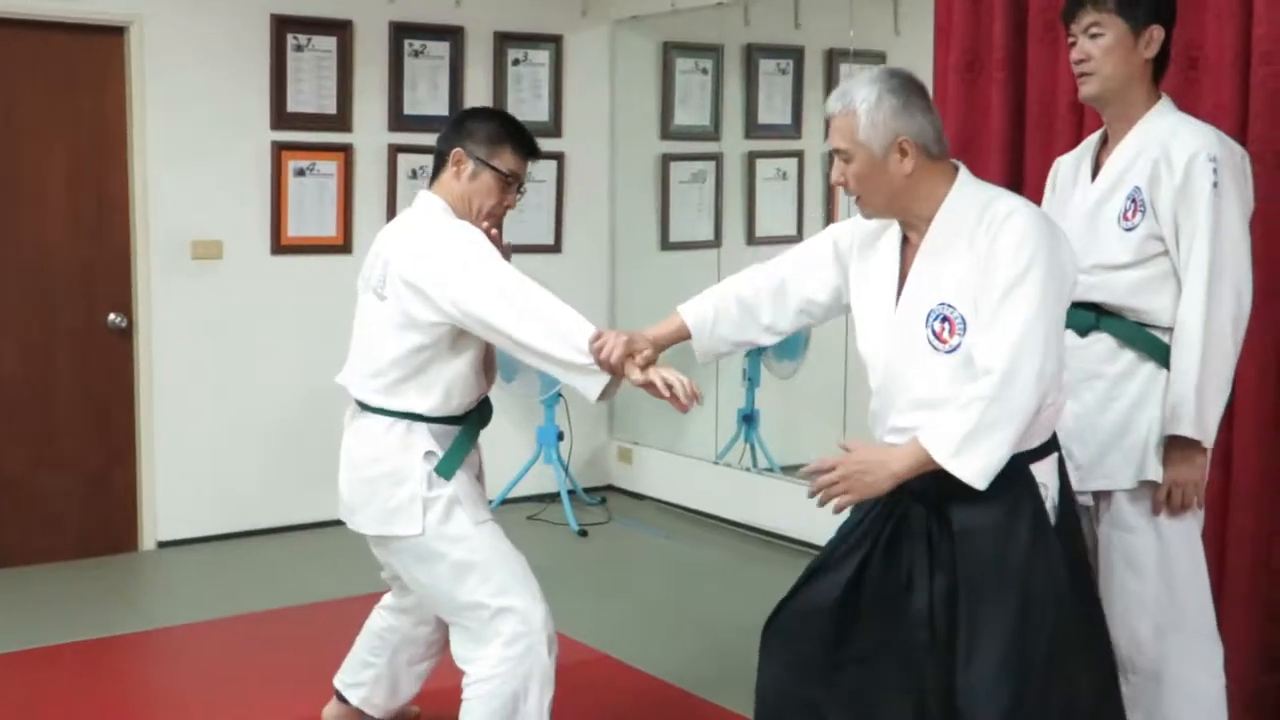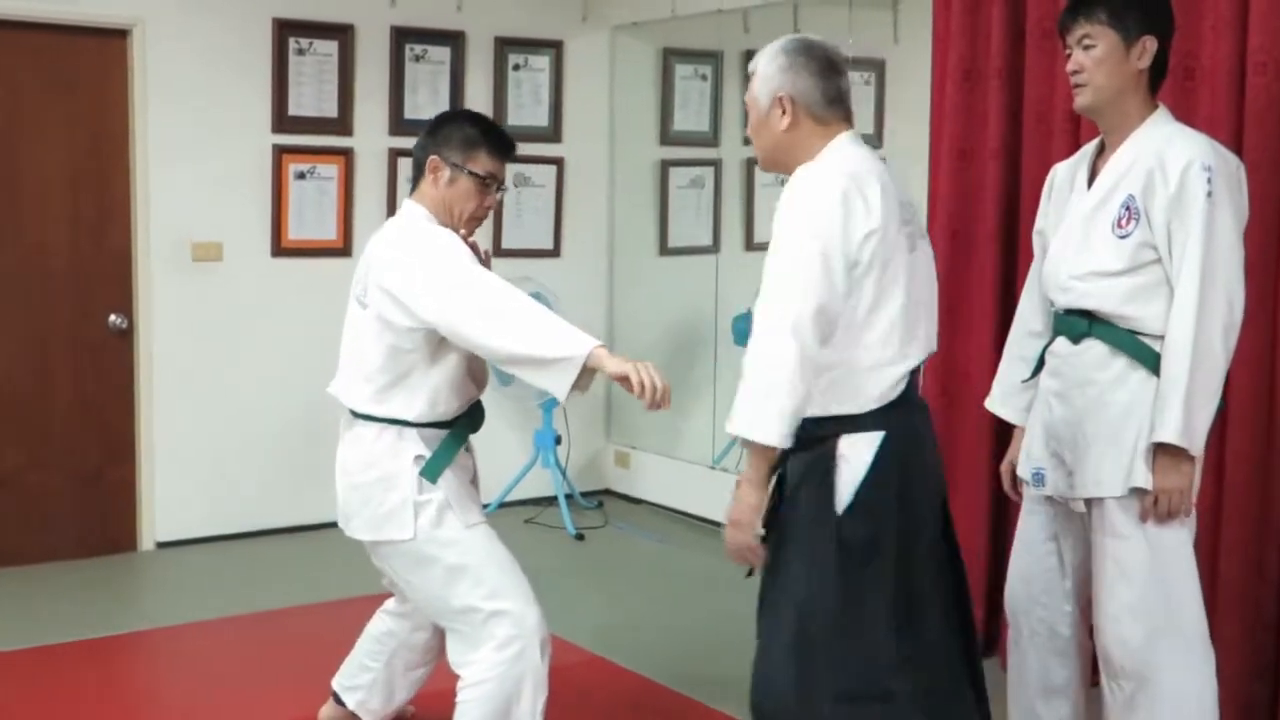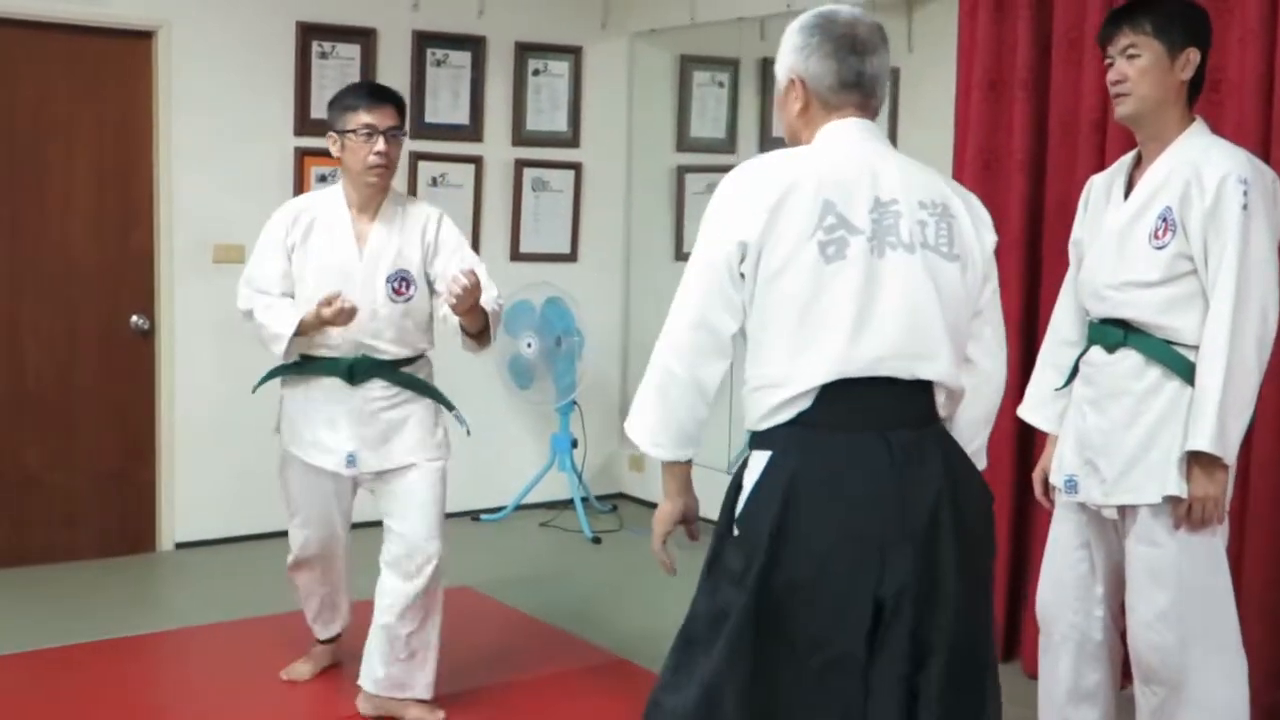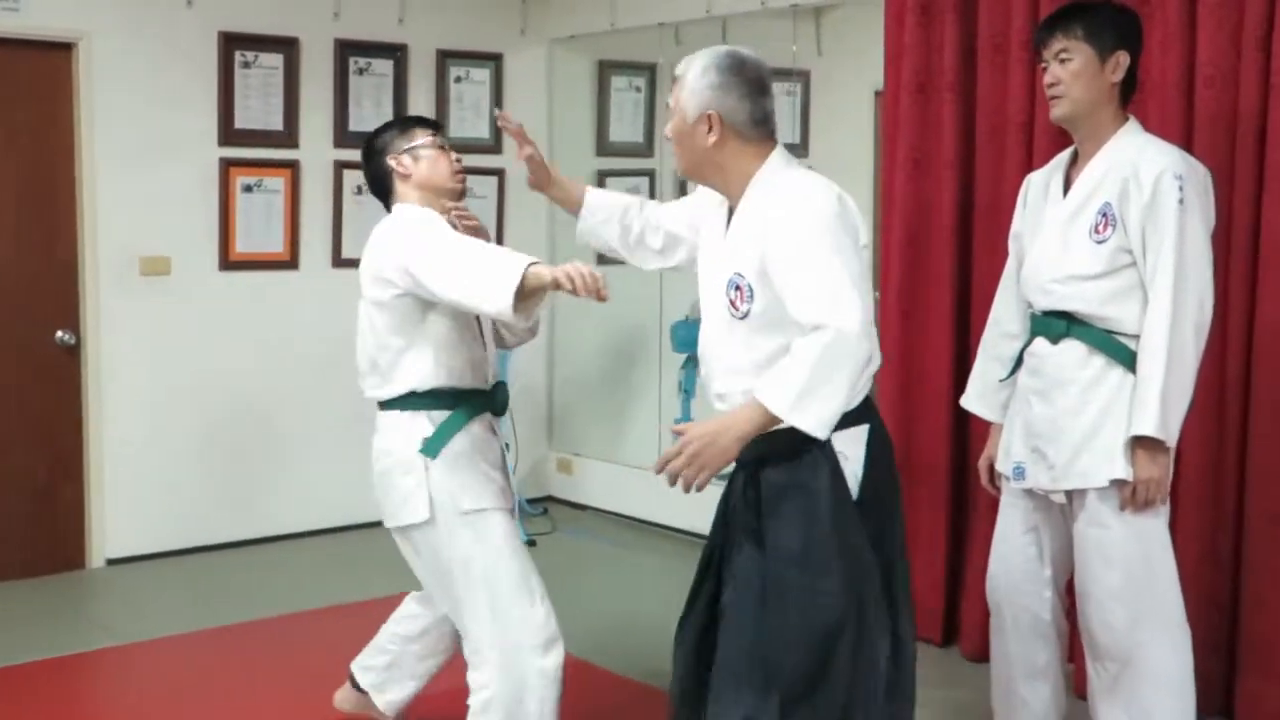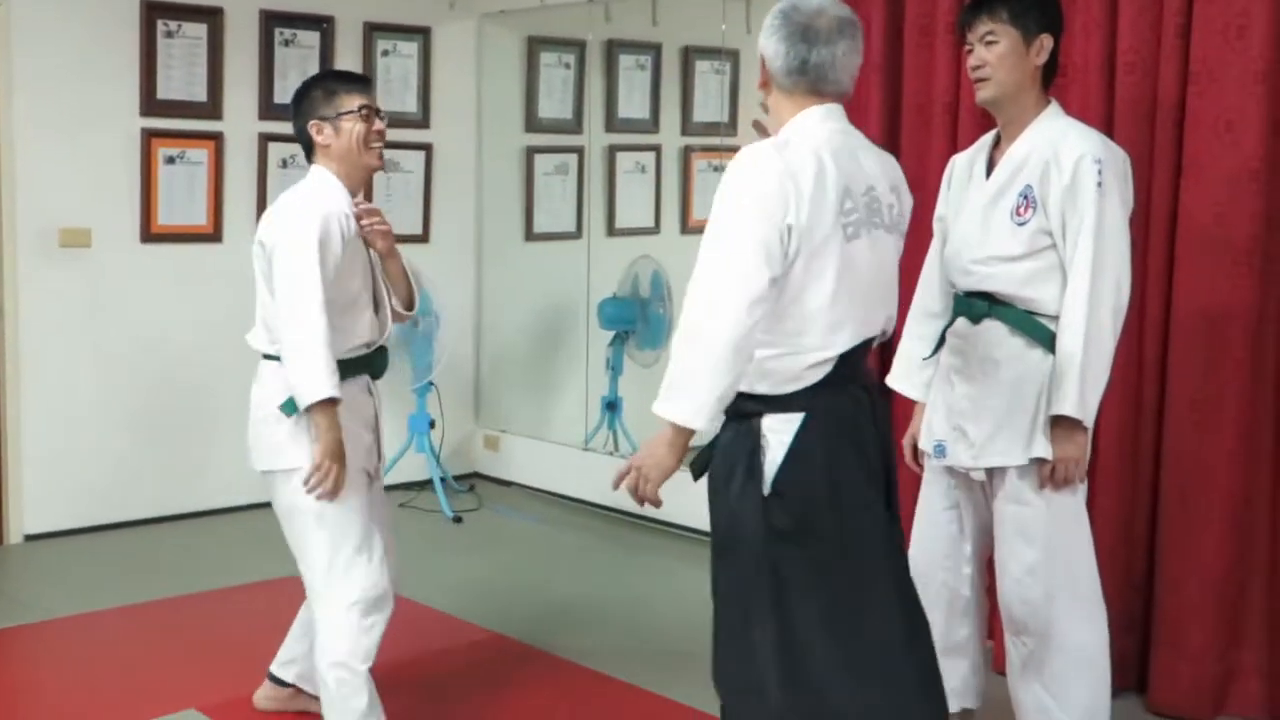
dt=1s
person 1, frame 1
left shoulder: (1196, 153)
right shoulder: (1069, 167)
left elbow: (1216, 299)
left wrist: (1190, 436)
left hip: (1144, 404)
right hip: (1063, 401)
left knee: (1154, 615)
person 1, frame 2
left shoulder: (1190, 164)
right shoulder: (1066, 176)
left elbow: (1207, 307)
left wrist: (1177, 444)
right wrist: (1020, 422)
left hip: (1136, 413)
right hip: (1061, 409)
left knee: (1143, 625)
right knee: (1036, 606)
person 1, frame 3
right shoulder: (1103, 187)
left wrist: (1211, 453)
right wrist: (1053, 432)
left hip: (1170, 425)
right hip: (1093, 421)
left knee: (1176, 634)
right knee: (1067, 615)
person 1, frame 4
left shoulder: (1163, 173)
right shoulder: (1040, 184)
left elbow: (1180, 309)
left wrist: (1154, 437)
right wrist: (996, 420)
left hip: (1112, 410)
right hip: (1037, 408)
left knee: (1126, 611)
right knee: (1017, 594)
person 1, frame 5
left shoulder: (1081, 156)
right shoulder: (964, 166)
left elbow: (1098, 291)
left wrist: (1072, 416)
right wrist: (919, 401)
left hip: (1033, 390)
right hip: (960, 386)
left knee: (1042, 586)
right knee: (938, 567)
person 2, frame 1
left shoulder: (1015, 234)
right shoulder: (863, 237)
left elbow: (1010, 388)
right elbow: (769, 293)
left wrist: (896, 461)
right wrist: (652, 338)
left hip: (1003, 507)
right hip: (910, 499)
right knee: (810, 644)
person 2, frame 2
left shoulder: (824, 189)
right shoulder: (868, 183)
left elbow: (787, 337)
left wrist: (751, 479)
left hip: (852, 457)
right hip: (888, 447)
person 2, frame 3
left shoulder: (760, 186)
right shoulder: (956, 205)
left elbow: (693, 343)
right elbow: (982, 366)
left wrist: (675, 479)
left hip: (805, 477)
right hip: (923, 475)
person 2, frame 4
left shoulder: (806, 206)
right shoulder: (717, 206)
left elbow: (841, 334)
right elbow: (642, 226)
left wrist: (739, 425)
right wrist: (551, 184)
left hip: (825, 471)
right hip: (770, 469)
right knee: (729, 653)
person 2, frame 5
left shoulder: (770, 165)
right shoulder: (881, 167)
left elbow: (724, 313)
left wrist: (670, 440)
left hip: (792, 434)
right hip: (855, 412)
left knee: (820, 660)
person 3, frame 1
left shoulder: (415, 234)
right shoulder: (438, 243)
left elbow: (489, 317)
right elbow: (520, 312)
left wrist: (490, 263)
right wrist: (629, 363)
left hip: (398, 456)
right hip: (412, 467)
left knee: (424, 595)
right knee: (516, 625)
person 3, frame 2
left shoulder: (412, 245)
right shoulder: (419, 251)
left elbow: (468, 334)
right elbow: (494, 319)
left wrist: (476, 280)
right wrist: (606, 360)
left hip: (408, 463)
right hip: (405, 473)
left knee: (429, 598)
right knee: (509, 628)
person 3, frame 3
left shoulder: (428, 223)
right shoulder: (296, 219)
left elbow: (478, 311)
right elbow: (257, 298)
left wrist: (472, 310)
right wrist: (309, 321)
left hip: (402, 405)
right hip: (318, 403)
left knee: (416, 552)
right knee: (314, 541)
right ankle: (326, 637)
person 3, frame 4
left shoulder: (436, 240)
right shoulder: (408, 233)
left elbow: (514, 328)
right elbow: (470, 274)
left wrist: (479, 250)
right wrist: (550, 274)
left hip: (444, 448)
right hip: (433, 453)
left knee: (447, 598)
right knee: (521, 636)
person 3, frame 5
left shoulder: (351, 212)
right shoulder: (306, 209)
left elbow: (397, 310)
right elbow: (304, 324)
left wrist: (387, 252)
right wrist: (325, 430)
left hip: (347, 403)
right hip: (305, 409)
left knee: (362, 571)
right knee: (354, 586)
